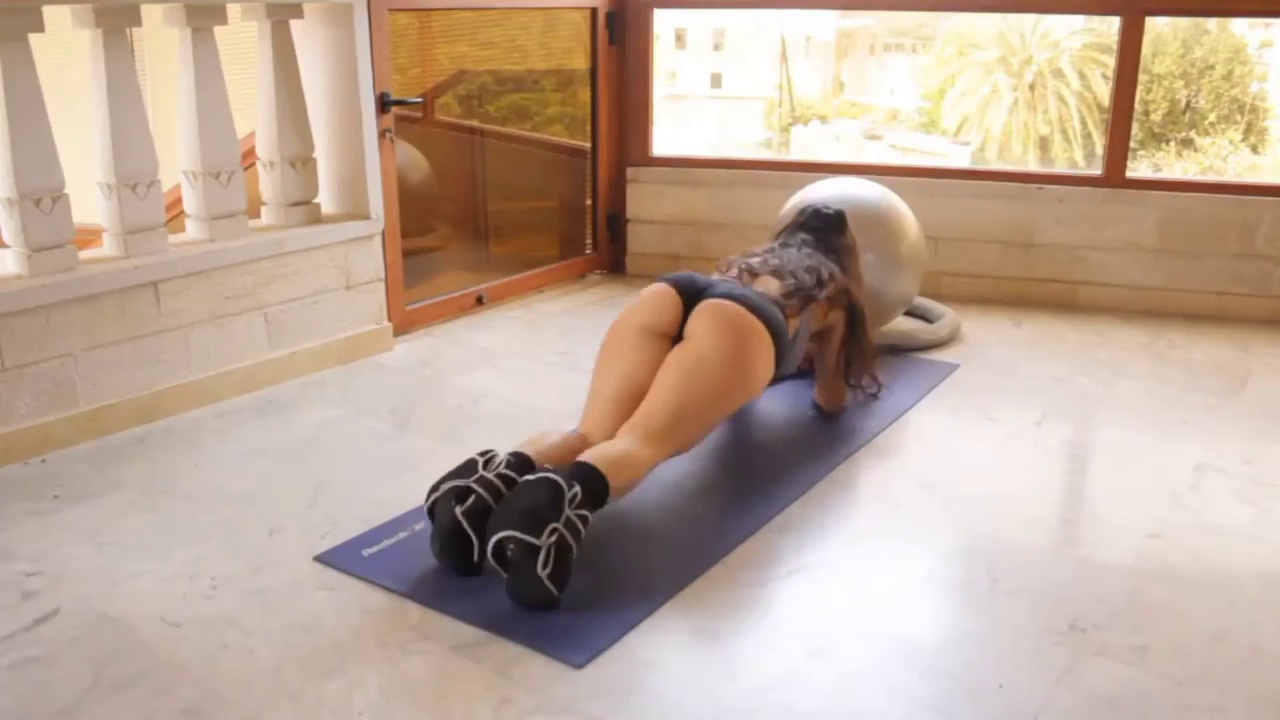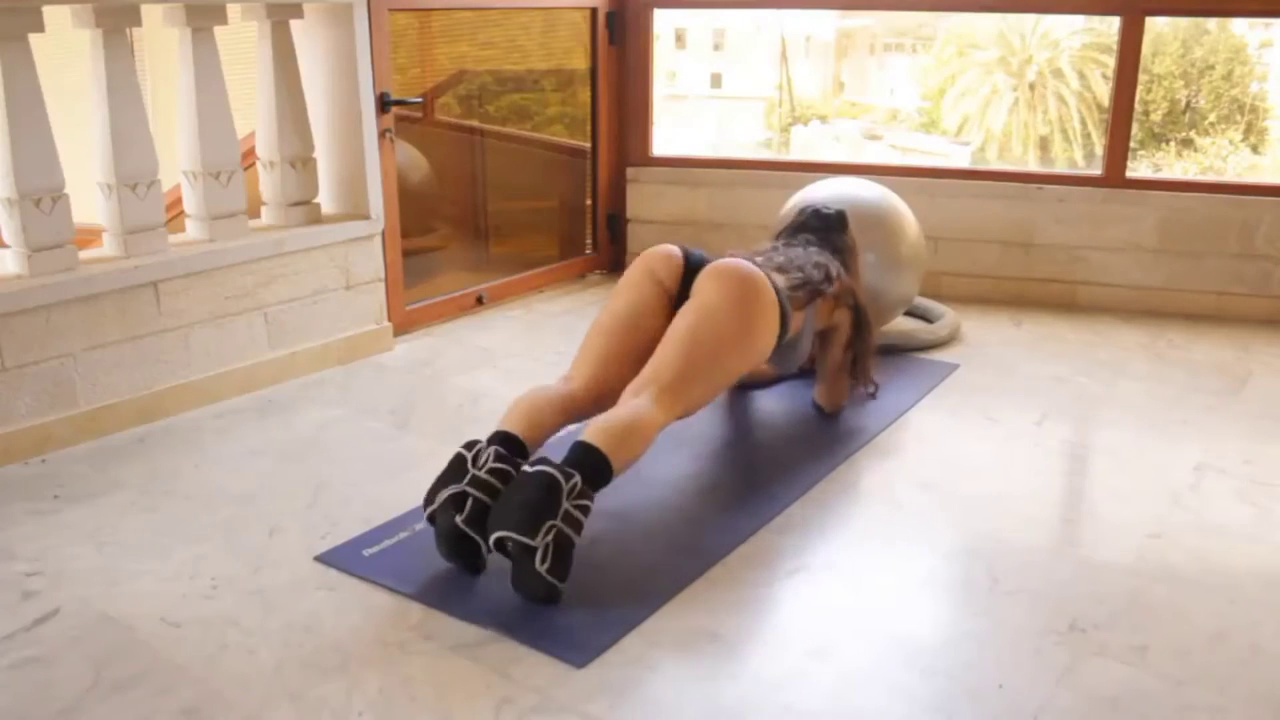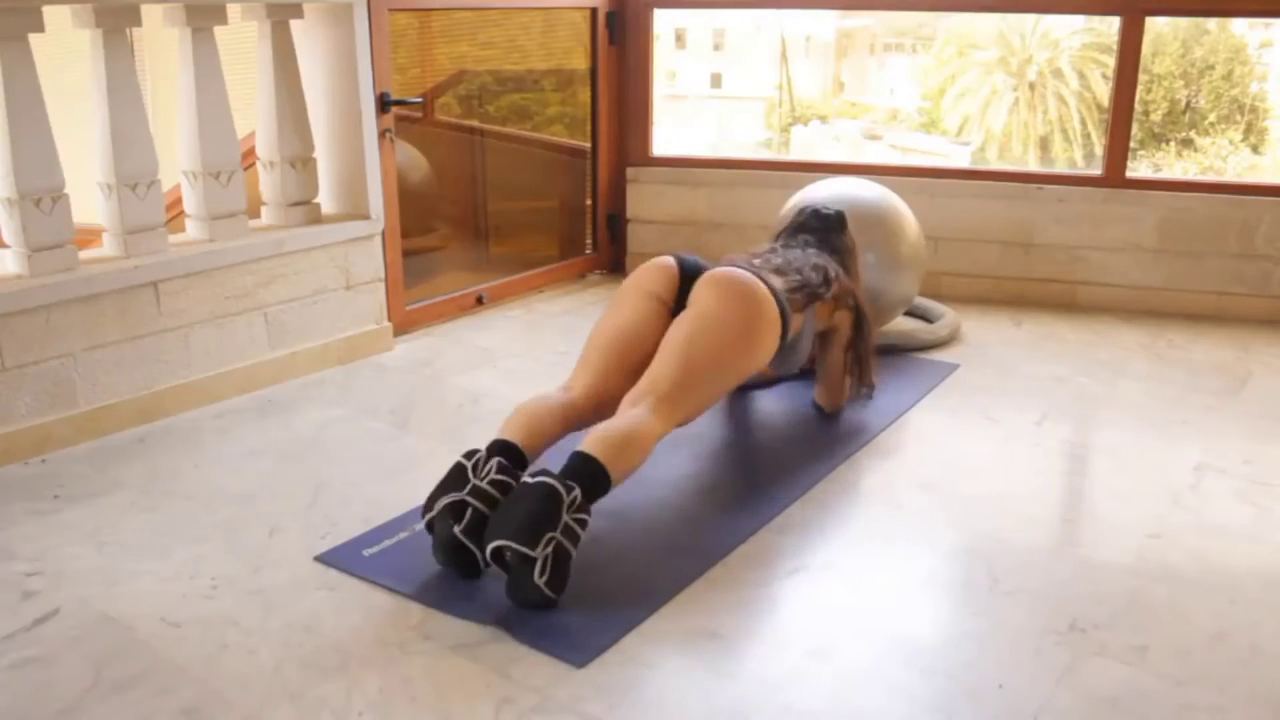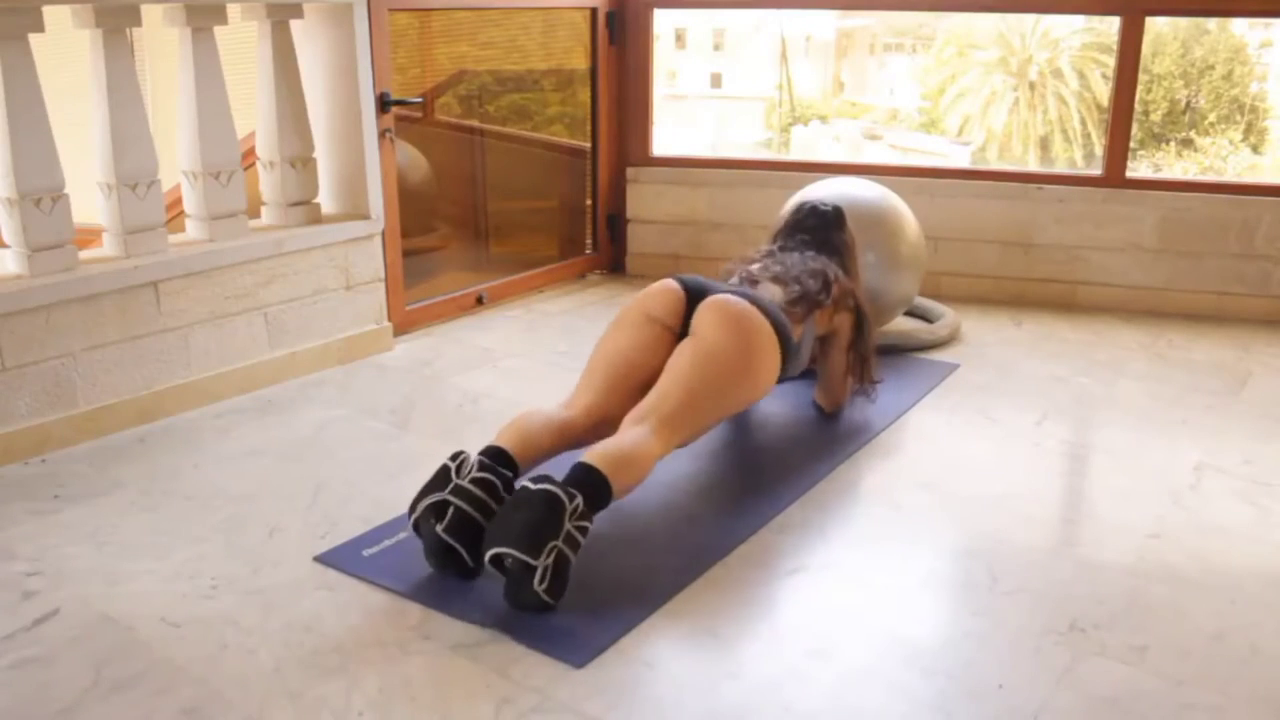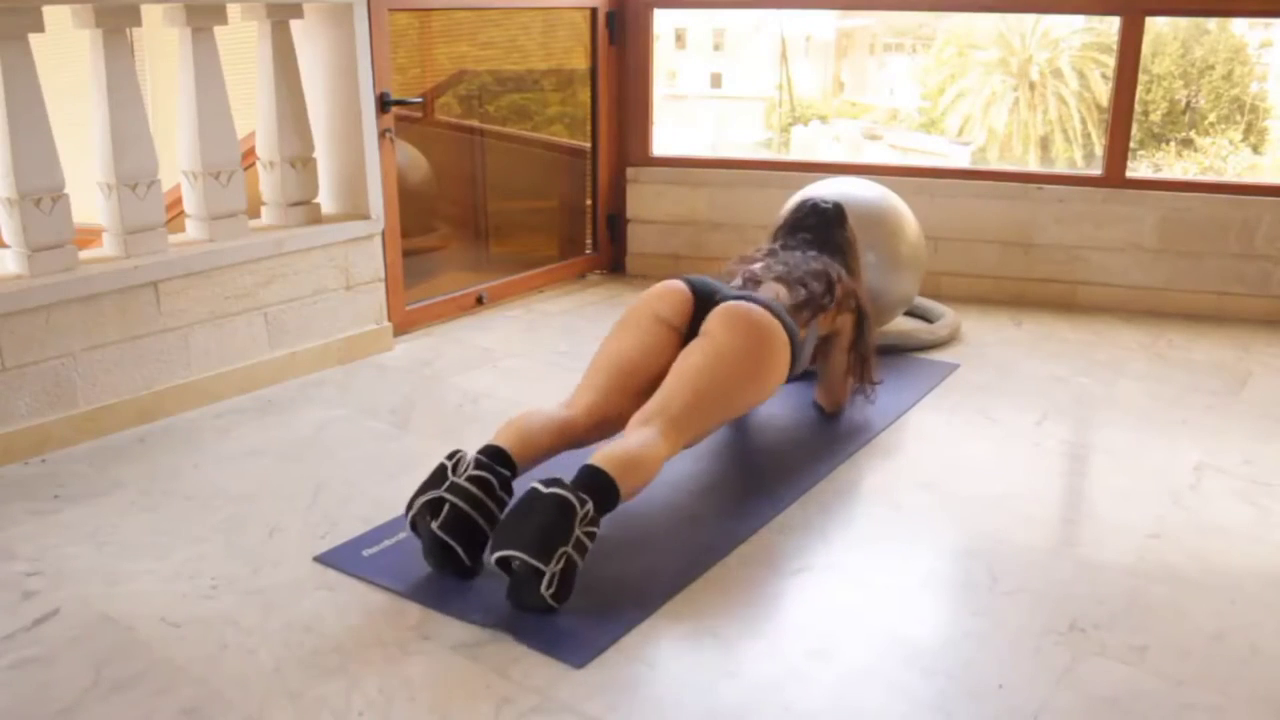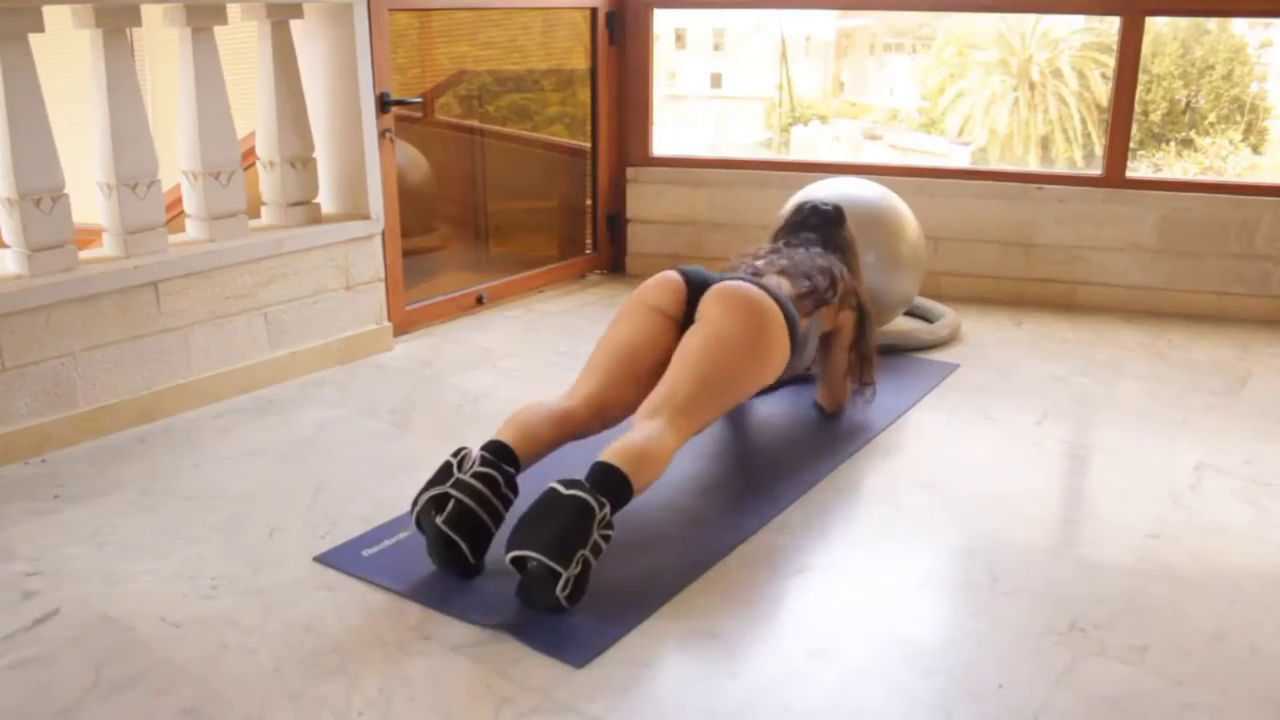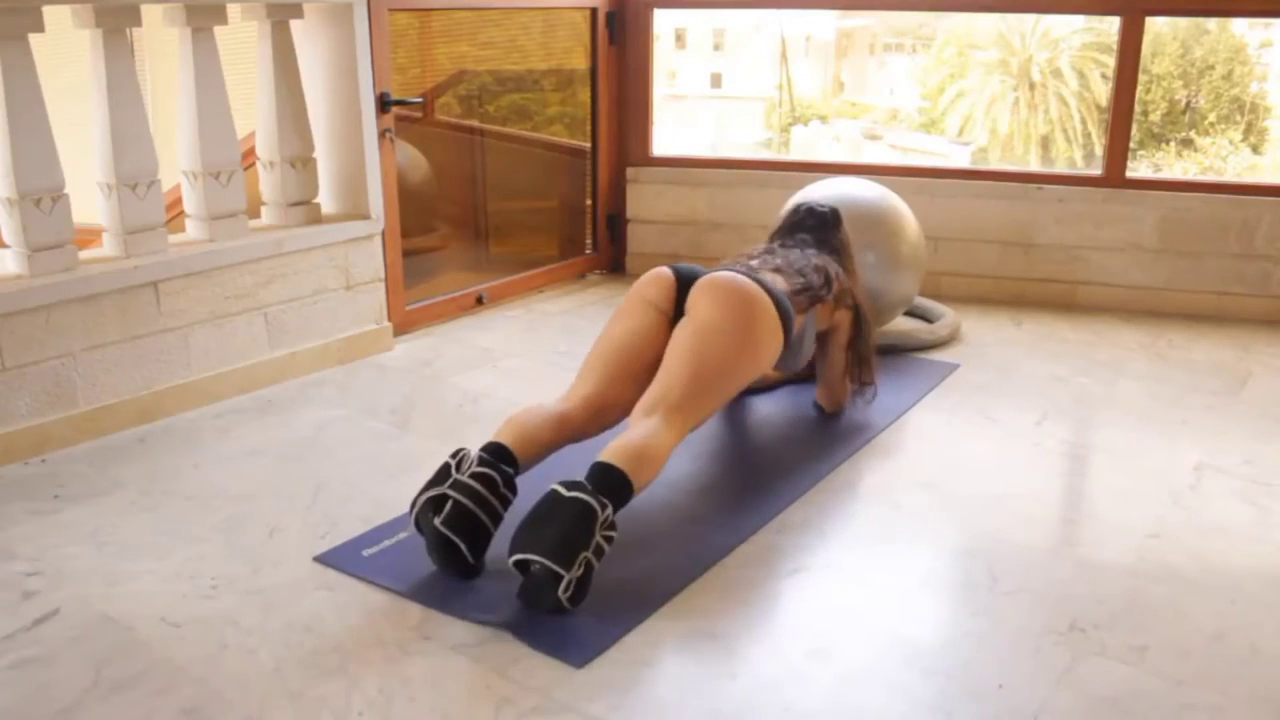
dt=0.1s
person 1, frame 1
left shoulder: (750, 259)
right shoulder: (835, 289)
right elbow: (830, 400)
left wrist: (791, 357)
right wrist: (813, 358)
left hip: (668, 293)
right hip: (741, 324)
left knee: (595, 436)
right knee: (641, 442)
left ankle: (504, 474)
right ankle: (561, 497)
person 1, frame 2
left shoulder: (759, 257)
right shoulder: (839, 290)
left elbow: (731, 369)
right elbow: (831, 400)
left wrist: (785, 361)
right wrist: (813, 357)
left hip: (672, 261)
right hip: (739, 290)
left knee: (578, 390)
right knee: (648, 402)
left ankle: (494, 460)
right ankle: (563, 486)
person 1, frame 3
left shoulder: (759, 259)
right shoulder: (838, 291)
left elbow: (733, 372)
right elbow: (831, 401)
left wrist: (783, 363)
right wrist: (805, 358)
left hip: (671, 273)
right hip: (736, 297)
left knee: (579, 399)
right knee: (647, 411)
left ankle: (493, 470)
right ankle: (562, 497)
person 1, frame 4
left shoulder: (754, 262)
right shoulder: (839, 295)
left elbow: (712, 377)
right elbow: (831, 400)
left wrist: (792, 361)
right wrist: (816, 359)
left hip: (675, 291)
right hip: (746, 325)
left knee: (579, 415)
right knee: (649, 430)
left ankle: (484, 474)
right ankle: (566, 502)
person 1, frame 5
left shoulder: (755, 261)
right shoulder: (841, 294)
left elbow: (712, 379)
right elbow: (832, 402)
left wrist: (793, 361)
right wrist: (815, 361)
left hip: (679, 293)
right hip: (755, 330)
left knee: (579, 415)
right knee: (654, 432)
left ankle: (482, 474)
right ankle: (574, 505)
person 1, frame 6
left shoulder: (756, 259)
right shoulder: (841, 291)
left elbow: (724, 371)
right elbow: (832, 400)
left wrist: (793, 365)
right wrist: (814, 363)
left hip: (676, 284)
right hip: (749, 311)
left knee: (580, 407)
right knee: (662, 422)
left ankle: (485, 470)
right ankle: (587, 505)
person 1, frame 7
left shoulder: (753, 258)
right shoulder: (836, 289)
left elbow: (720, 371)
right elbow: (832, 401)
left wrist: (788, 367)
right wrist: (814, 362)
left hip: (669, 279)
right hip: (740, 304)
left knee: (577, 408)
right knee: (658, 421)
left ankle: (483, 471)
right ankle: (588, 506)
